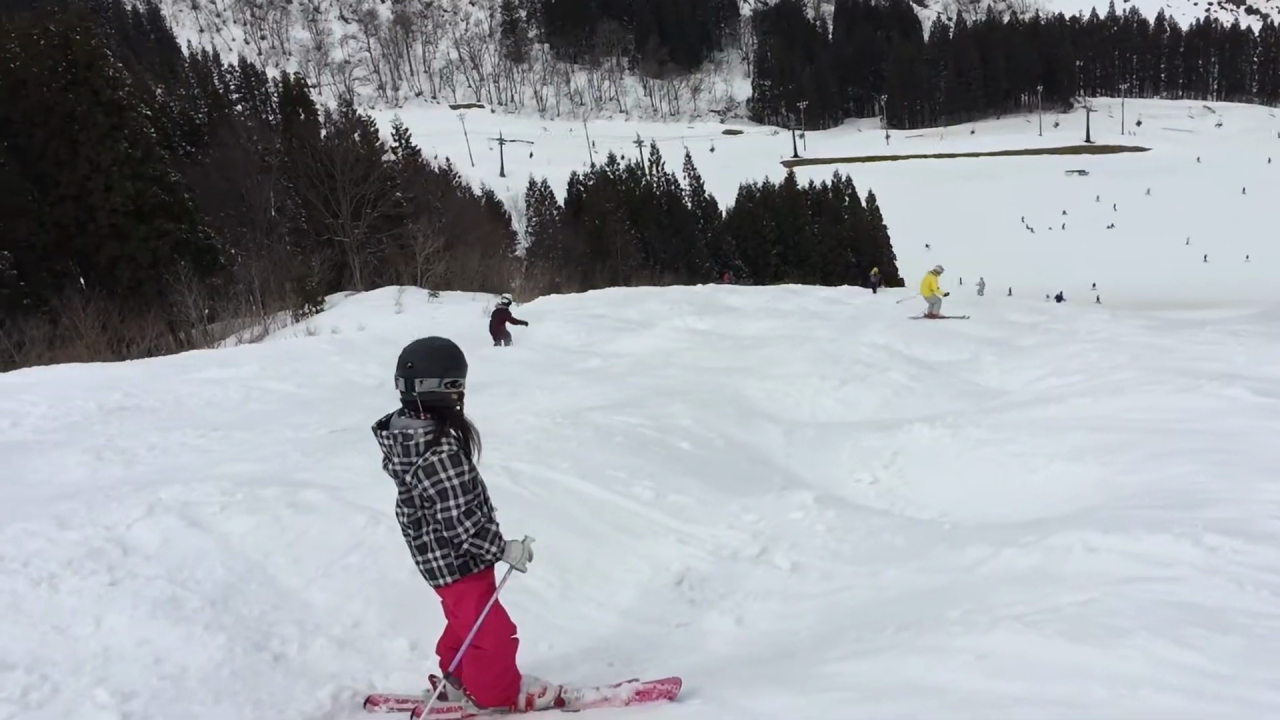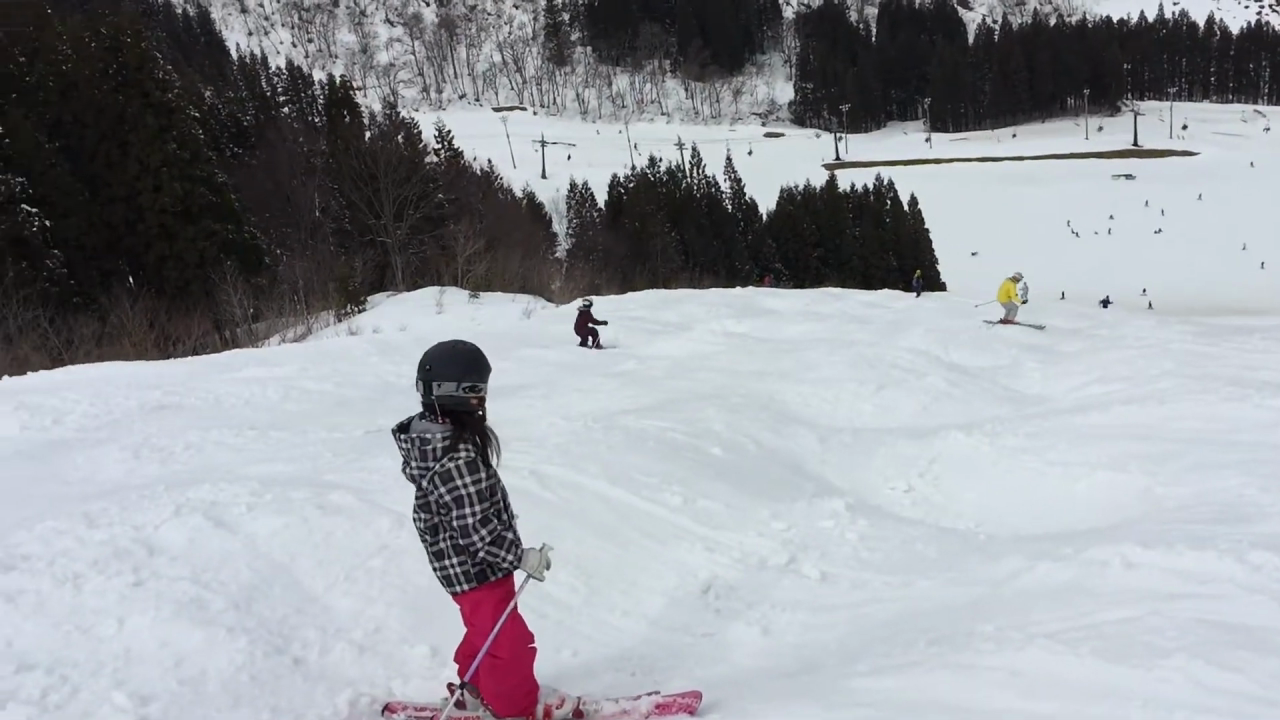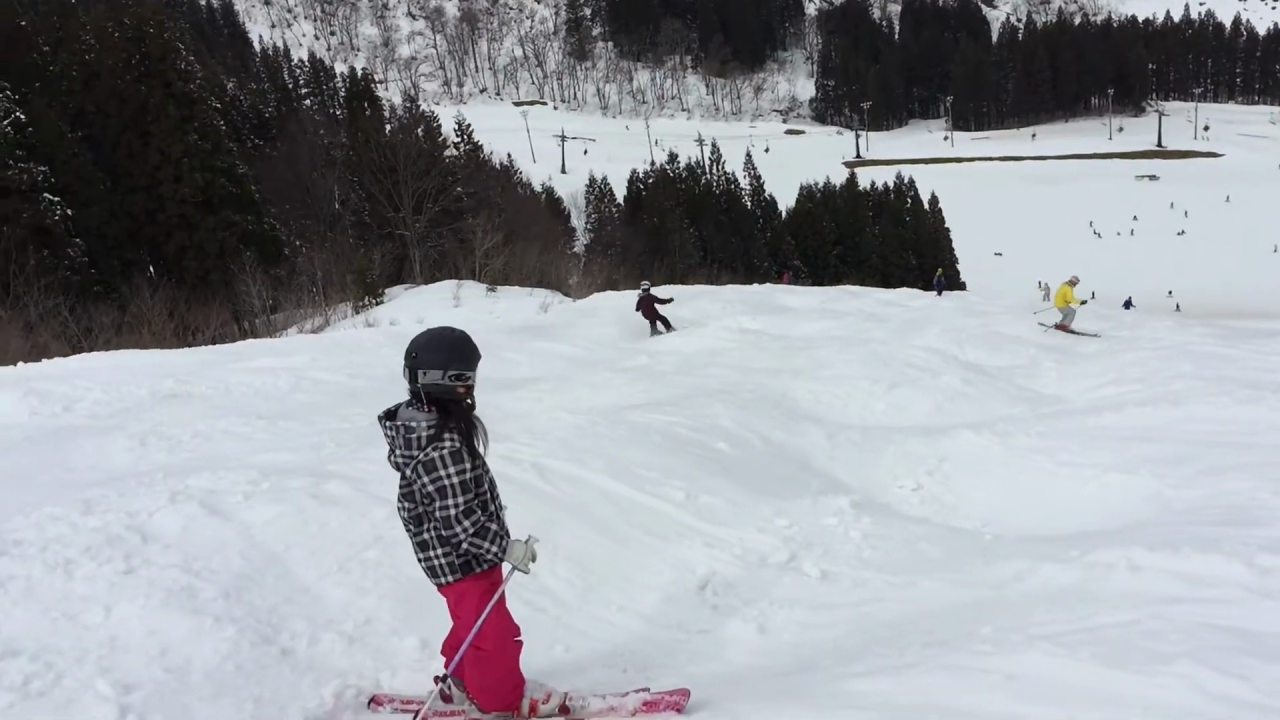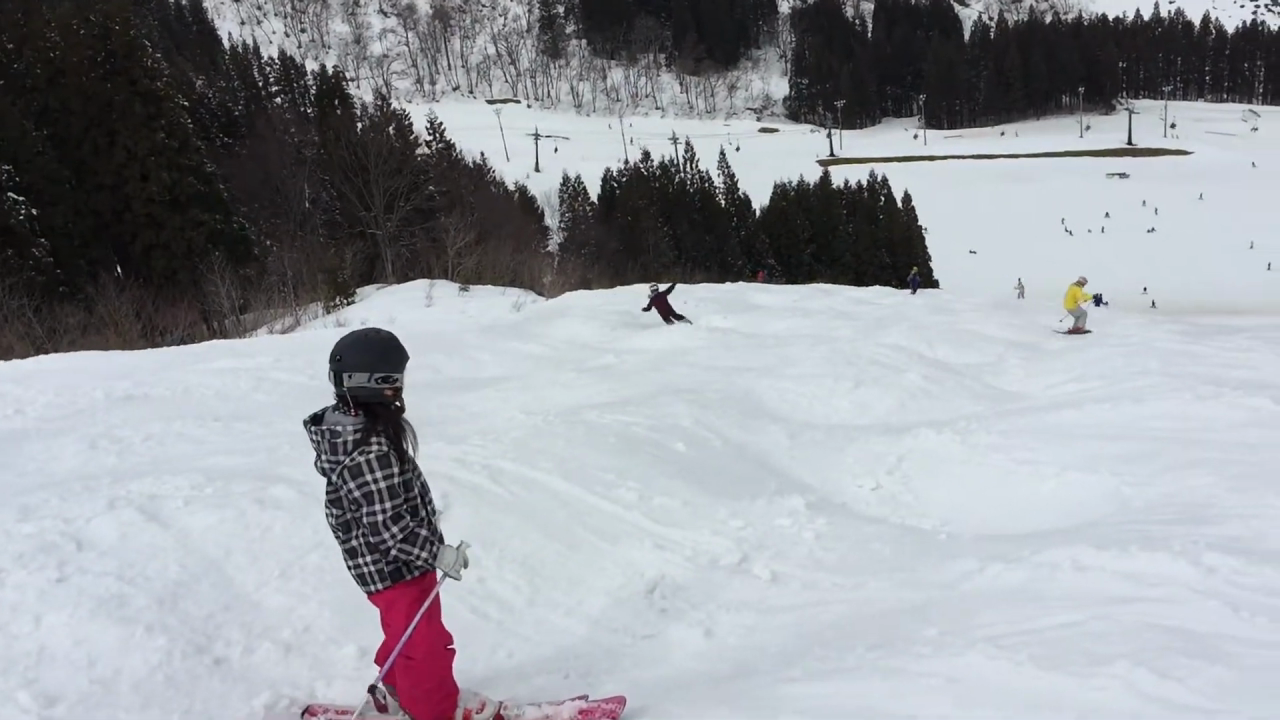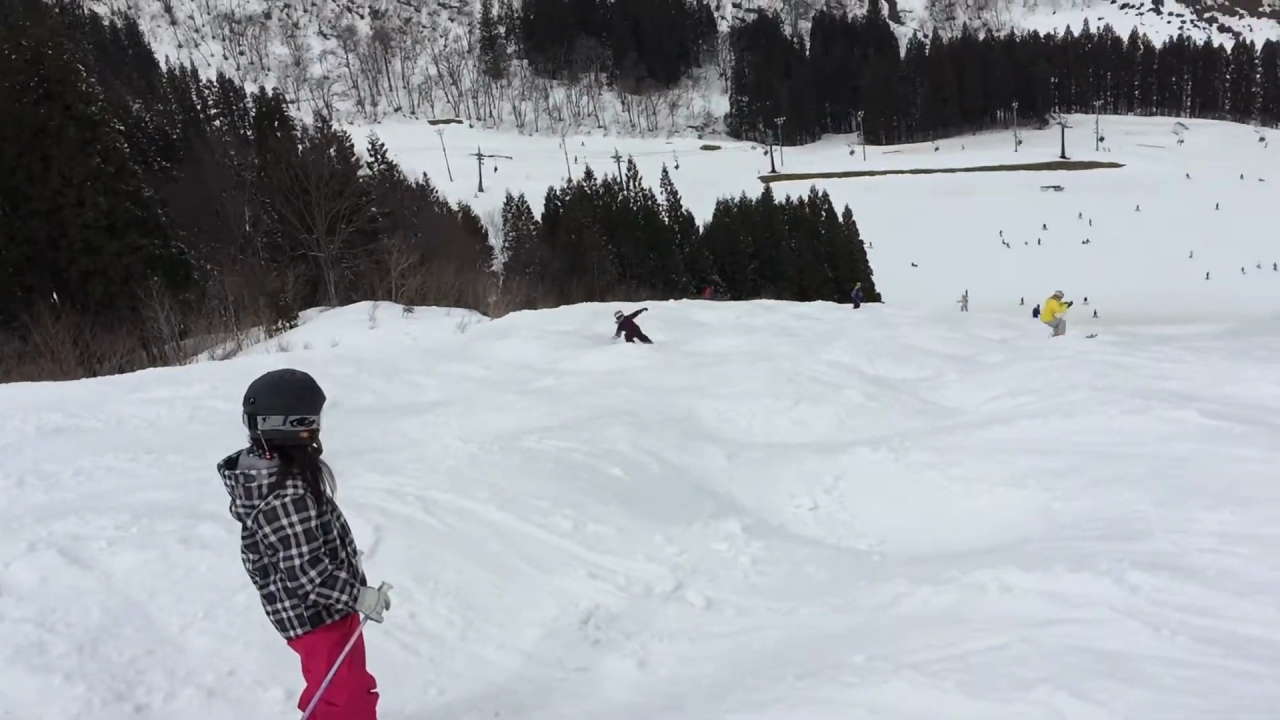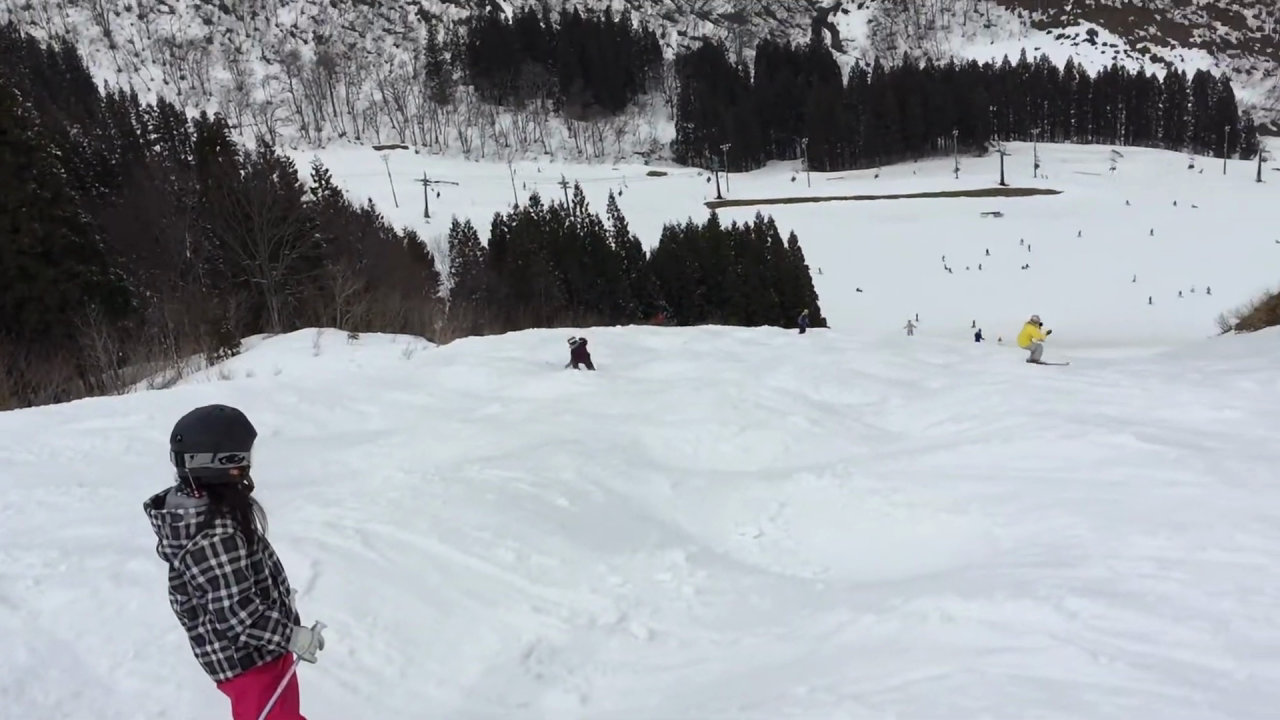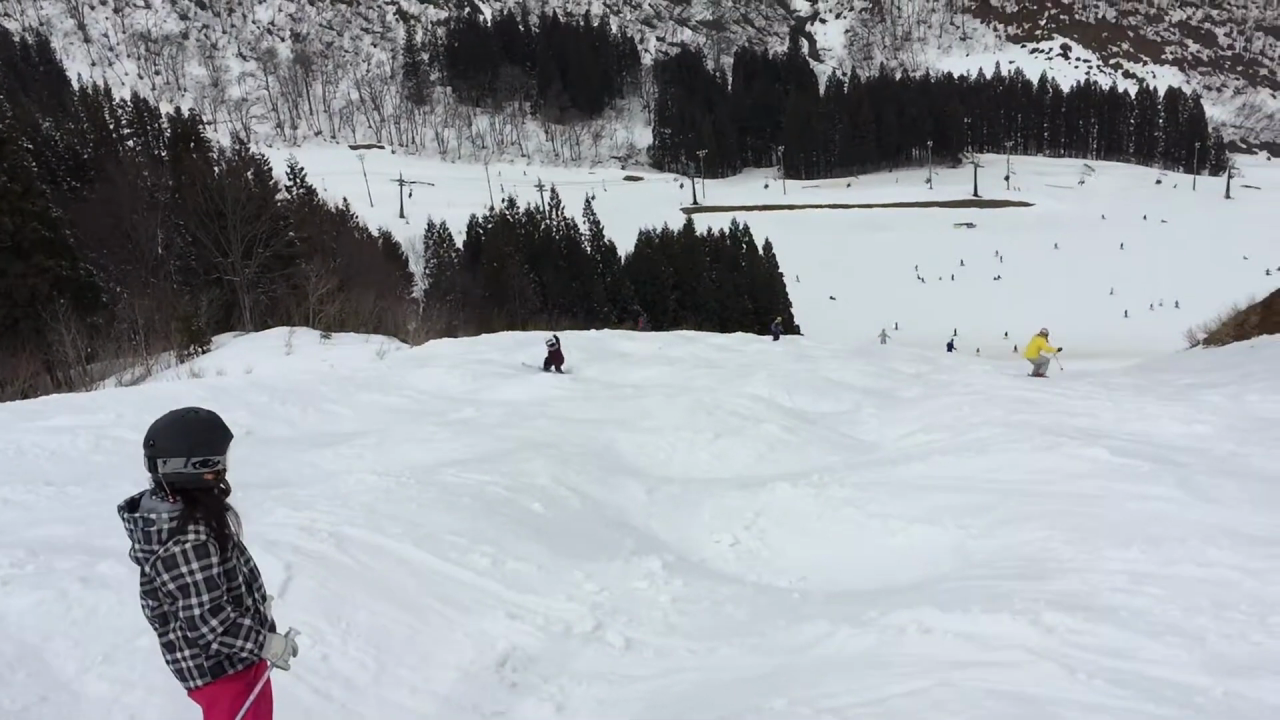
dt=0.3s
person 1, frame 1
left shoulder: (404, 432)
right shoulder: (440, 454)
right elbow: (461, 523)
right wrist: (503, 548)
left hip: (441, 558)
right hip: (459, 562)
left knee: (466, 621)
right knee: (490, 630)
left ankle: (458, 681)
right ankle: (498, 693)
person 1, frame 2
left shoulder: (428, 434)
right shoulder: (458, 460)
right elbow: (477, 530)
right wrist: (521, 556)
left hip: (462, 565)
right hip: (476, 569)
left knee: (484, 629)
right knee: (507, 639)
person 1, frame 3
left shoulder: (420, 424)
right shoulder: (444, 449)
right elbow: (460, 521)
right wrist: (506, 548)
left hip: (453, 556)
right hip: (464, 561)
left knee: (473, 624)
right knee: (492, 632)
left ankle: (463, 683)
person 1, frame 4
left shoulder: (353, 428)
right shoulder: (370, 453)
right elbow: (388, 527)
right wrist: (438, 555)
left hip: (388, 564)
right hip: (395, 570)
left knee: (407, 634)
right knee: (423, 643)
person 1, frame 5
left shoulder: (268, 469)
right shoulder: (286, 496)
right elbow: (306, 572)
right wrist: (359, 597)
left hip: (312, 608)
right hip: (316, 613)
left knee: (333, 684)
person 1, frame 6
left shoulder: (199, 506)
right shoulder: (215, 536)
right elbow: (236, 614)
right wrist: (293, 637)
left hip: (252, 649)
right hip: (248, 658)
person 1, frame 7
left shoulder: (175, 510)
right shoulder: (188, 542)
right elbow: (207, 620)
right wrist: (266, 643)
left hip: (233, 652)
right hip: (220, 665)
